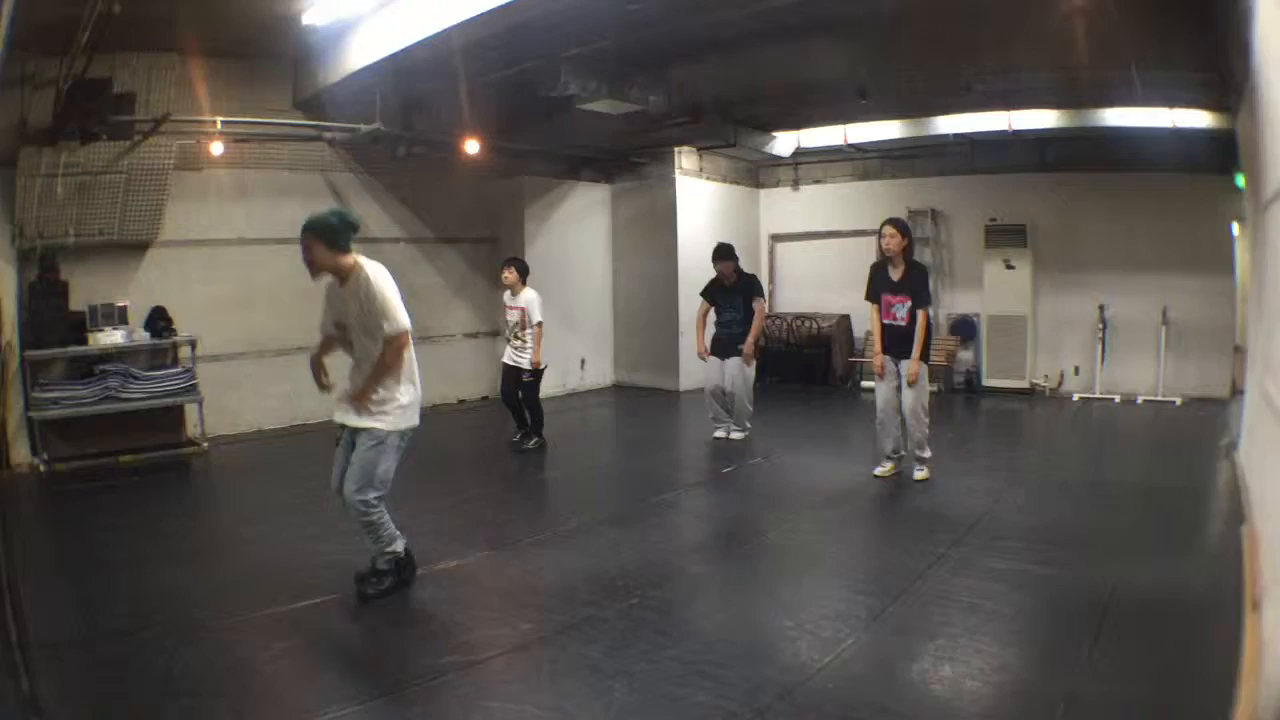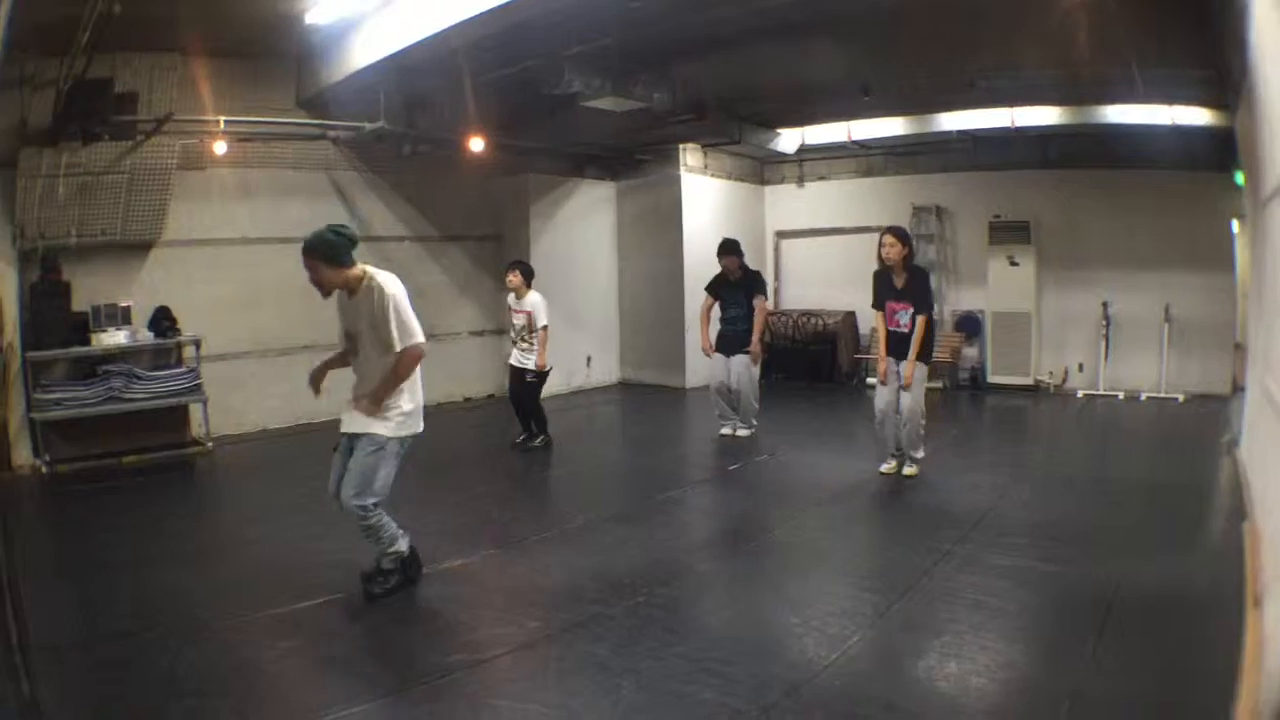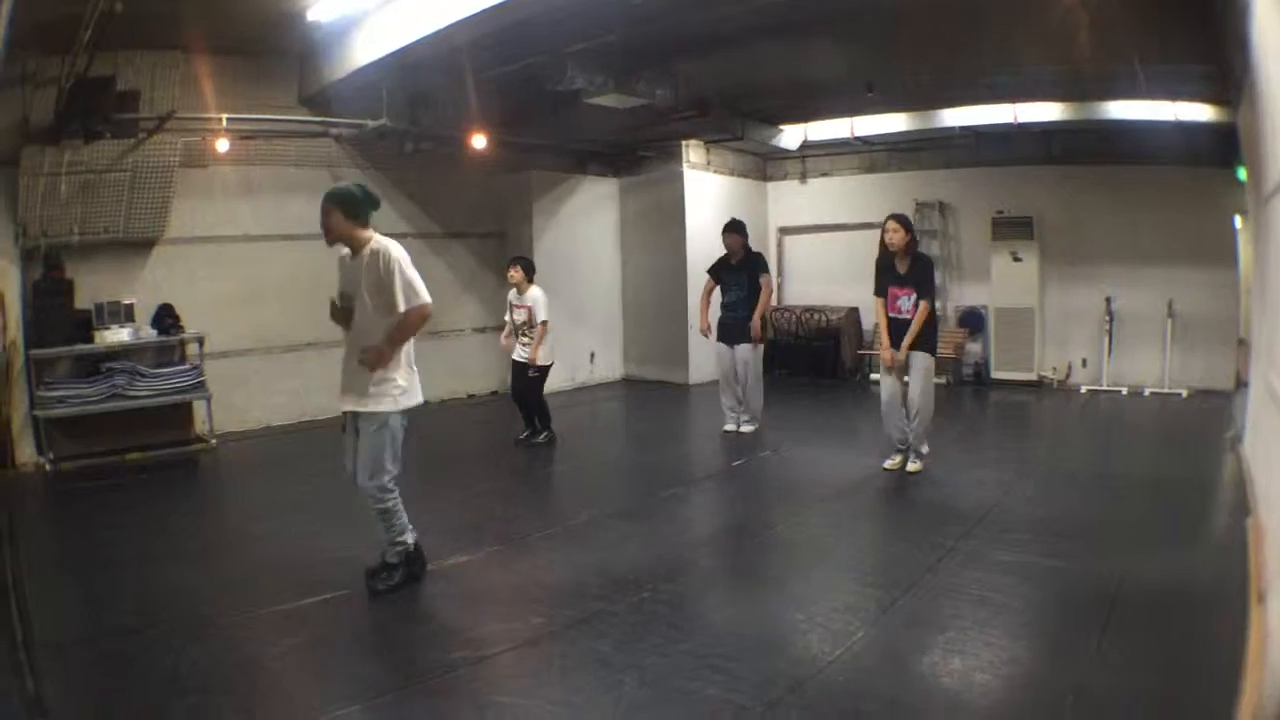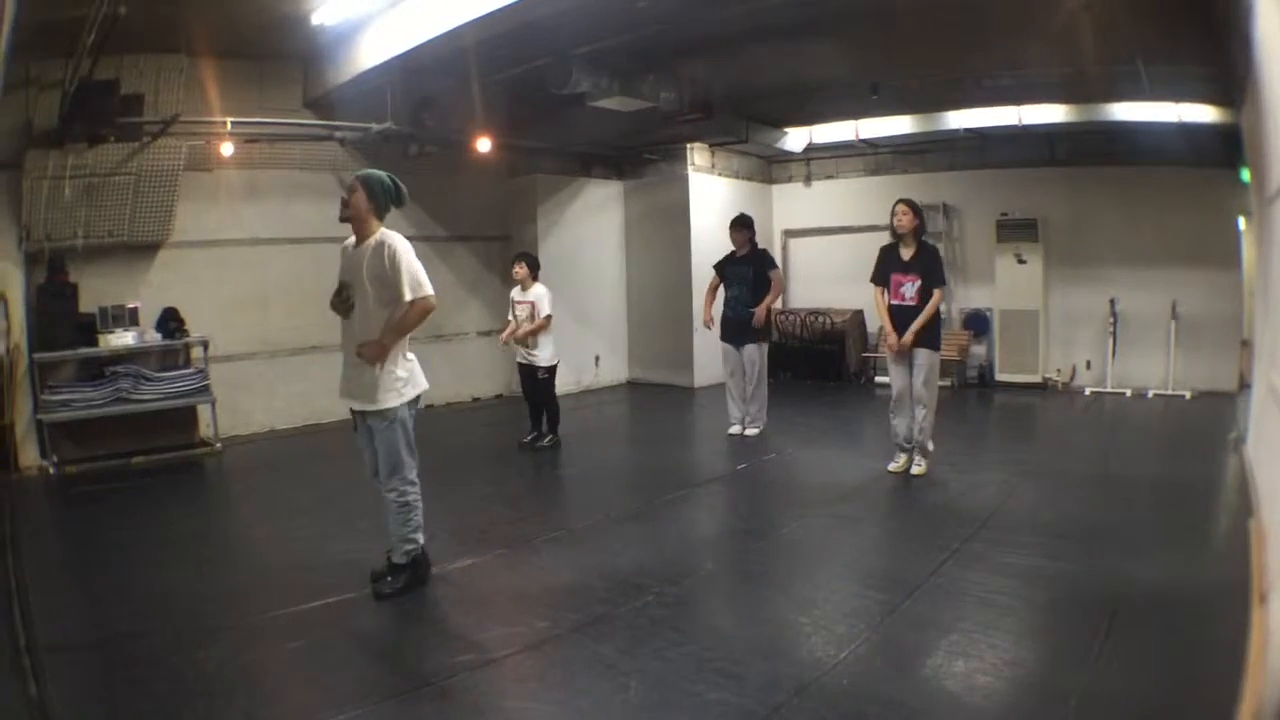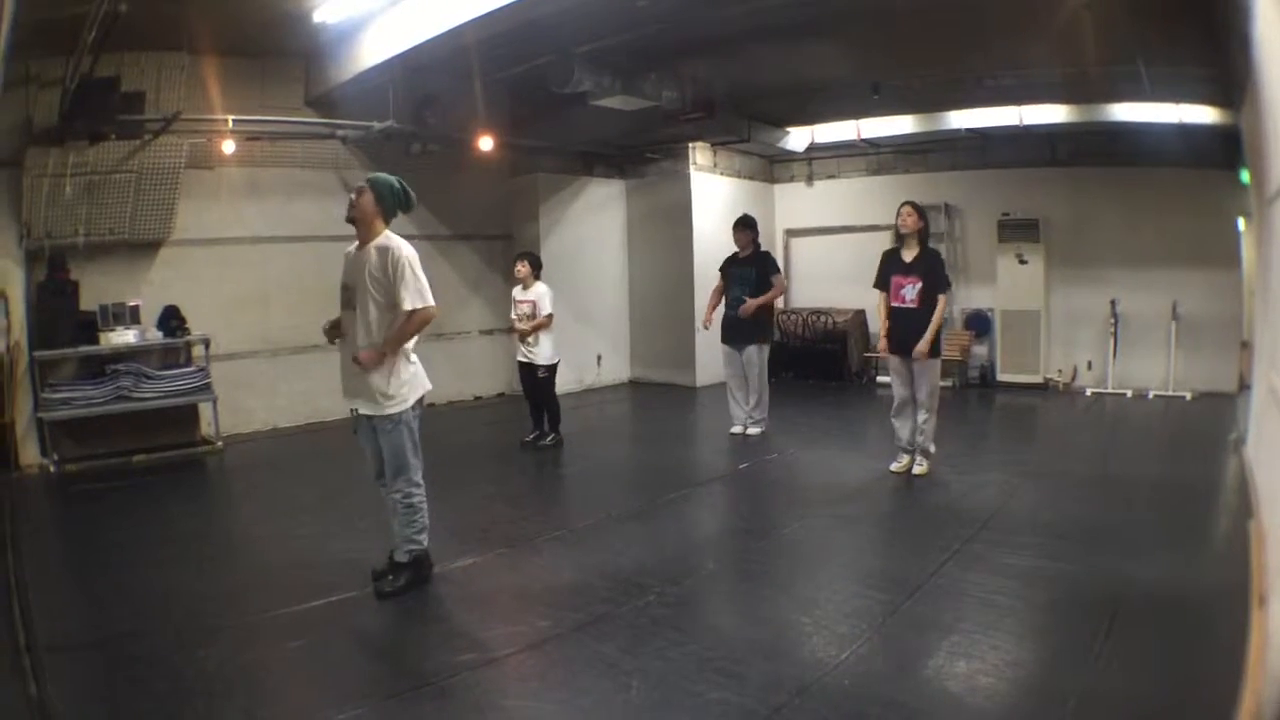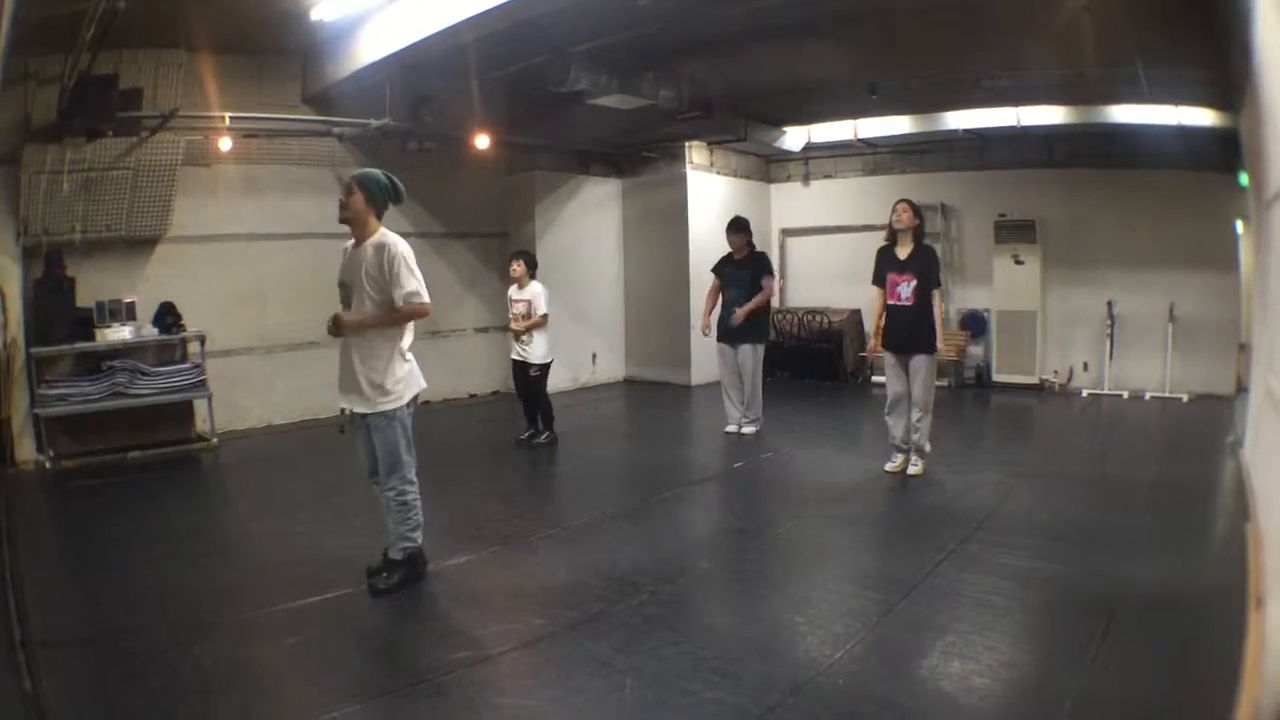
dt=0.2s
person 1, frame 1
left shoulder: (372, 278)
right shoulder: (333, 285)
left elbow: (399, 337)
left wrist: (366, 390)
right wrist: (318, 356)
left hip: (389, 405)
right hip: (361, 403)
left knee: (361, 493)
right knee: (343, 486)
left ankle: (395, 563)
right ankle: (391, 555)
person 1, frame 2
left shoulder: (384, 288)
right shoulder: (344, 296)
left elbow: (414, 349)
left wrist: (379, 396)
right wrist: (327, 366)
left hip: (391, 414)
right hip: (362, 410)
left knee: (357, 498)
right knee: (340, 491)
left ankle: (401, 559)
right ankle: (394, 555)
person 1, frame 3
left shoulder: (387, 253)
right shoulder: (346, 258)
left elbow: (422, 308)
left wrist: (385, 350)
right wrist: (338, 315)
left hip: (387, 389)
right hip: (358, 387)
left knee: (376, 481)
right knee: (360, 477)
left ankle: (405, 558)
right ankle: (398, 551)
person 1, frame 4
left shoulder: (392, 246)
right shoulder: (348, 248)
left elbow: (425, 301)
left wrist: (385, 342)
right wrist: (339, 303)
left hip: (389, 383)
right hip: (361, 382)
left knee: (399, 477)
right knee: (382, 476)
left ankle: (411, 560)
right ankle: (403, 555)
person 1, frame 5
left shoulder: (396, 251)
right shoulder: (352, 253)
left elbow: (425, 311)
left wrist: (380, 352)
right wrist: (337, 327)
left hip: (394, 387)
right hip: (364, 388)
left knee: (405, 480)
right knee: (386, 479)
left ankle: (413, 559)
right ankle: (404, 554)
person 1, frame 6
left shoulder: (391, 247)
right shoulder: (349, 250)
left elbow: (420, 306)
left wrist: (364, 320)
right wrist: (341, 321)
left hip: (388, 384)
right hip: (358, 383)
left knee: (397, 477)
right knee: (379, 476)
left ankle: (408, 557)
right ankle: (399, 552)
person 2, frame 1
left shoulder: (918, 271)
right shoulder: (877, 270)
left elbow: (922, 316)
right elbow: (875, 311)
left wrist: (915, 359)
right wrist: (877, 351)
left hip: (911, 348)
right hip: (887, 348)
left knee: (912, 405)
right knee: (884, 405)
left ankle: (921, 459)
right ankle: (891, 457)
person 2, frame 2
left shoulder: (920, 277)
right shoulder: (880, 277)
left elbow: (921, 322)
right elbow: (880, 318)
left wrist: (911, 364)
right wrist: (882, 358)
left hip: (917, 351)
right hip: (891, 351)
left knee: (909, 406)
right knee: (882, 406)
left ankle: (913, 457)
right ankle: (895, 454)
person 2, frame 3
left shoulder: (923, 263)
right shoulder: (882, 264)
left elbow: (924, 308)
right elbow: (881, 305)
left wrist: (905, 347)
right wrist: (885, 345)
left hip: (920, 340)
right hip: (893, 340)
left knee: (918, 400)
right knee: (888, 398)
left ankle: (917, 453)
right ankle: (899, 450)
person 2, frame 4
left shoulder: (929, 253)
right shoulder: (887, 253)
left elbow: (937, 296)
right elbow: (879, 292)
left wrist: (913, 329)
right wrist: (888, 329)
left hip: (924, 334)
right hip: (896, 334)
left knee: (923, 395)
right knee: (899, 393)
left ankle: (921, 453)
right ankle: (903, 450)
person 2, frame 5
left shoulder: (932, 257)
right shoulder: (889, 257)
left elbow: (941, 301)
right elbow: (883, 298)
left wrist: (927, 339)
right wrist: (882, 335)
left hip: (924, 341)
right hip: (897, 341)
left knee: (925, 400)
right knee: (901, 399)
left ankle: (924, 454)
right ankle: (905, 452)
person 2, frame 6
left shoulder: (926, 254)
right shoulder: (884, 254)
left elbow: (937, 297)
left wrist: (939, 338)
right wrist: (874, 333)
left hip: (920, 339)
right hip: (892, 338)
left knee: (919, 399)
right knee: (895, 397)
left ankle: (918, 454)
right ankle: (899, 451)
person 3, frame 1
left shoulder: (750, 282)
right shoulder: (714, 285)
left elbow: (760, 311)
right elbow: (702, 314)
left wrist: (750, 341)
right wrist: (700, 342)
left hip: (742, 346)
right hip: (719, 345)
left knee: (736, 388)
right knee: (712, 387)
left ankle: (740, 426)
right ankle: (722, 424)
person 3, frame 2
left shoulder: (754, 279)
right shoulder: (719, 281)
left elbow: (760, 309)
right elbow: (706, 309)
left wrist: (756, 340)
right wrist: (705, 338)
left hip: (746, 343)
right hip: (724, 341)
left knee: (742, 385)
right knee: (718, 384)
left ankle: (746, 423)
right ankle: (728, 422)
person 3, frame 3
left shoulder: (755, 260)
right shoulder: (721, 264)
left elbow: (767, 288)
right elbow: (707, 291)
left wrist: (757, 317)
right wrist: (704, 318)
left hip: (748, 330)
right hip: (726, 328)
left knee: (749, 376)
right knee: (726, 376)
left ankle: (750, 419)
right ankle: (732, 418)
person 3, frame 4
left shoulder: (761, 257)
right shoulder: (727, 260)
left elbow: (779, 282)
right elbow: (713, 285)
left wrist: (765, 307)
right wrist: (707, 309)
left hip: (753, 327)
right hip: (729, 326)
left knee: (755, 376)
right knee: (732, 375)
left ankle: (755, 422)
right ankle: (737, 420)
person 3, frame 5
left shoulder: (764, 259)
right shoulder: (730, 262)
left elbow: (780, 287)
right elbow: (719, 289)
left wrist: (756, 302)
right wrist: (709, 311)
left hip: (756, 328)
right hip: (731, 327)
left knee: (756, 377)
right knee: (734, 377)
left ankle: (757, 421)
right ankle: (739, 420)
person 3, frame 6
left shoulder: (760, 260)
right shoulder: (724, 262)
left elbow: (768, 291)
right elbow: (714, 290)
left wrist: (744, 310)
right wrist: (706, 316)
left hip: (752, 329)
right hip: (726, 328)
left knee: (750, 376)
right knee: (729, 376)
left ankle: (752, 420)
right ankle: (734, 419)
person 4, frame 1
left shoulder: (531, 296)
right shoulder: (506, 296)
left elbow: (537, 326)
left wrist: (536, 352)
right wrist: (509, 337)
left hip: (529, 358)
right hip: (511, 356)
left knee: (530, 398)
right knee: (507, 394)
left ankle: (537, 436)
right ankle: (523, 428)
person 4, frame 2
left shoulder: (536, 300)
right shoulder: (510, 299)
left elbow: (543, 329)
left wrist: (541, 355)
right wrist: (514, 339)
left hip: (535, 360)
right hip: (518, 358)
left knee: (530, 399)
right knee: (515, 396)
left ankle: (543, 434)
right ankle: (527, 431)
person 4, frame 3
left shoulder: (537, 294)
right shoulder: (511, 295)
left elbow: (543, 325)
left wrist: (534, 349)
right wrist: (505, 336)
left hip: (538, 356)
right hip: (519, 355)
left knee: (534, 394)
right knee: (518, 393)
left ankle: (547, 430)
right ankle: (531, 428)
person 4, frame 4
left shoulder: (541, 291)
right shoulder: (514, 293)
left elbow: (546, 320)
left wrist: (524, 332)
right wrist: (507, 333)
left hip: (543, 355)
right hip: (524, 355)
left knee: (546, 395)
right knee: (530, 395)
left ankle: (552, 434)
right ankle: (536, 431)
person 4, frame 5
left shoulder: (542, 290)
right shoulder: (516, 292)
left elbow: (547, 319)
left wrist: (528, 327)
right wrist: (517, 327)
left hip: (543, 354)
right hip: (524, 354)
left knee: (546, 394)
right knee: (531, 394)
left ankle: (554, 433)
right ankle: (538, 430)
person 4, frame 6
left shoulder: (537, 289)
right shoulder: (512, 291)
left elbow: (543, 318)
left wrist: (523, 326)
right wrist: (512, 326)
left hip: (537, 353)
right hip: (518, 352)
left knee: (538, 392)
right knee: (523, 392)
left ankle: (549, 431)
right ankle: (532, 428)
